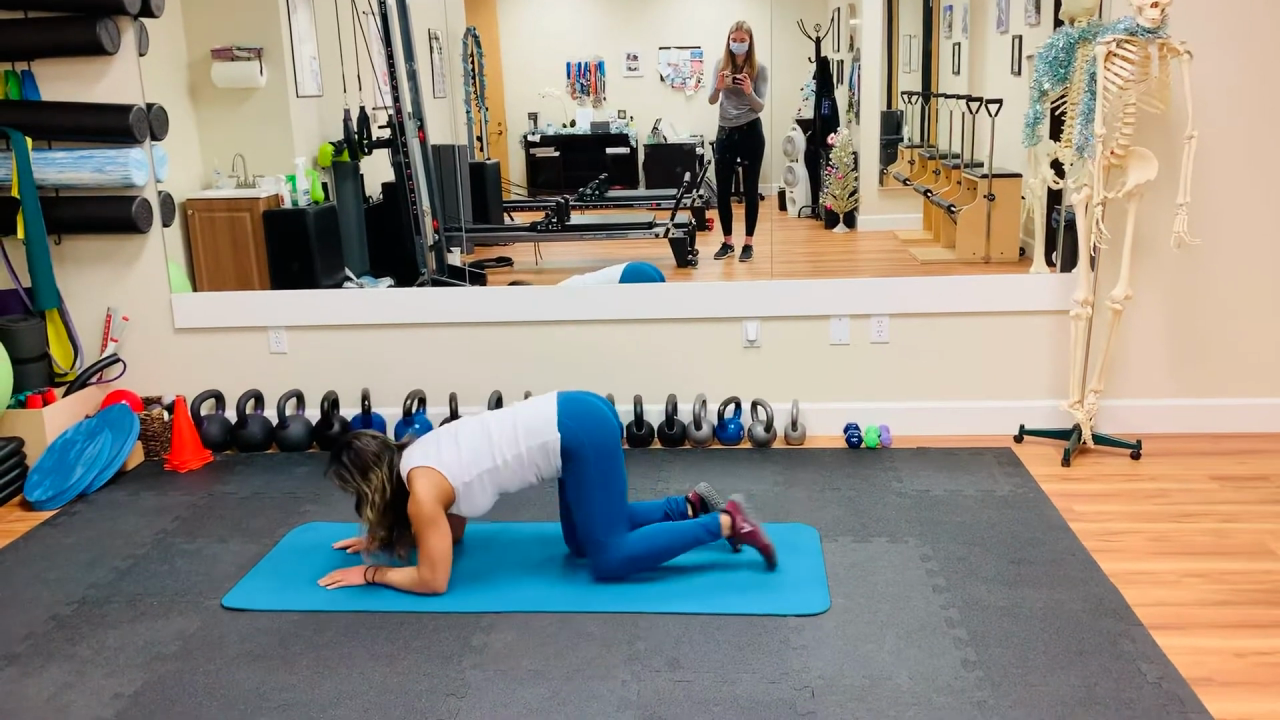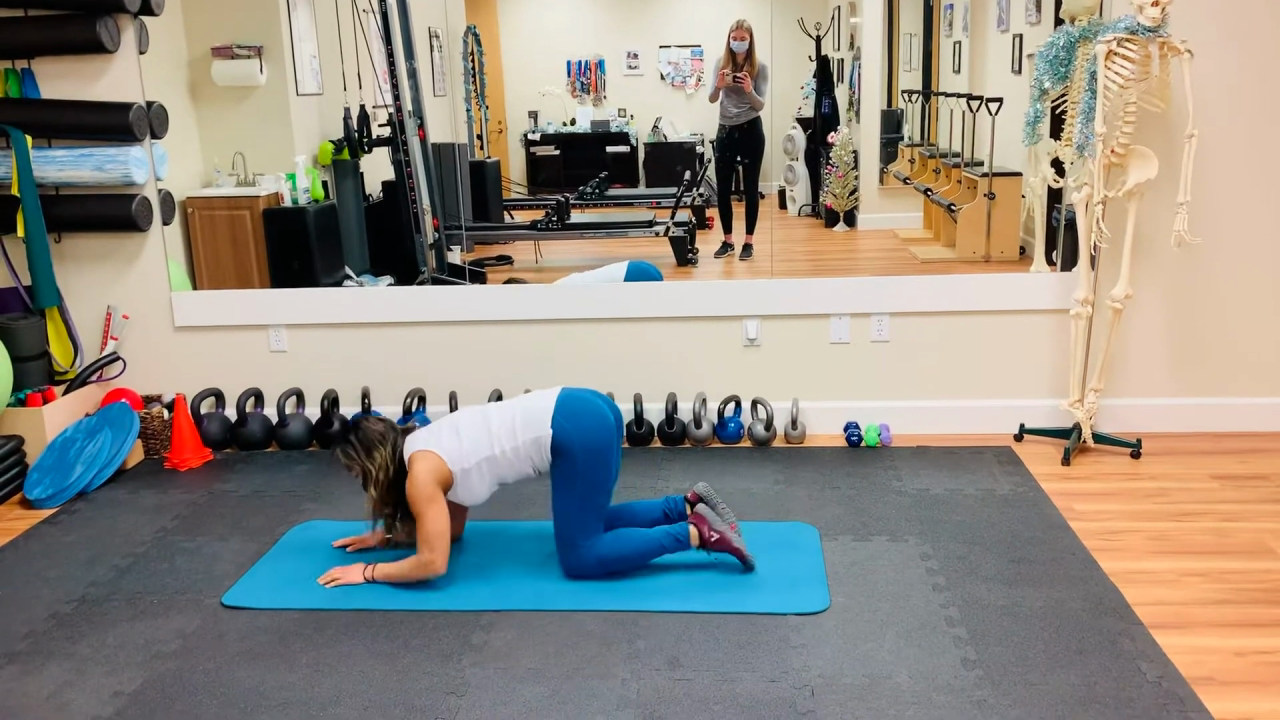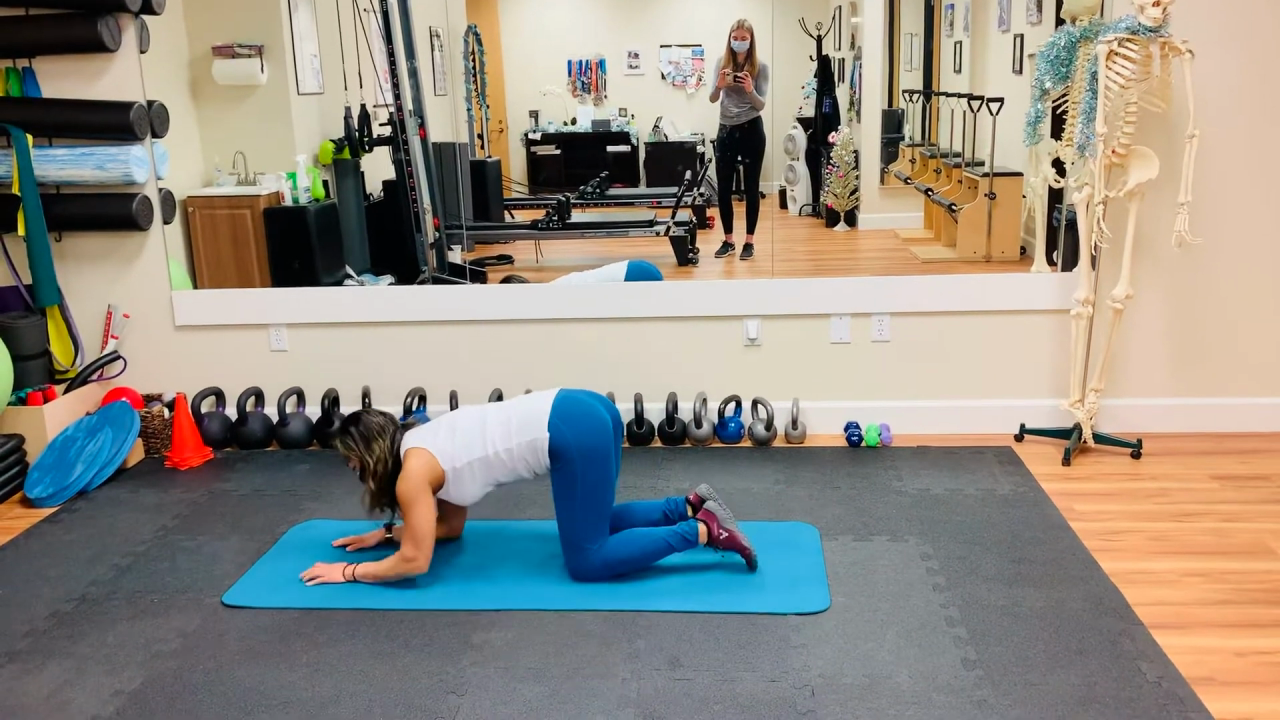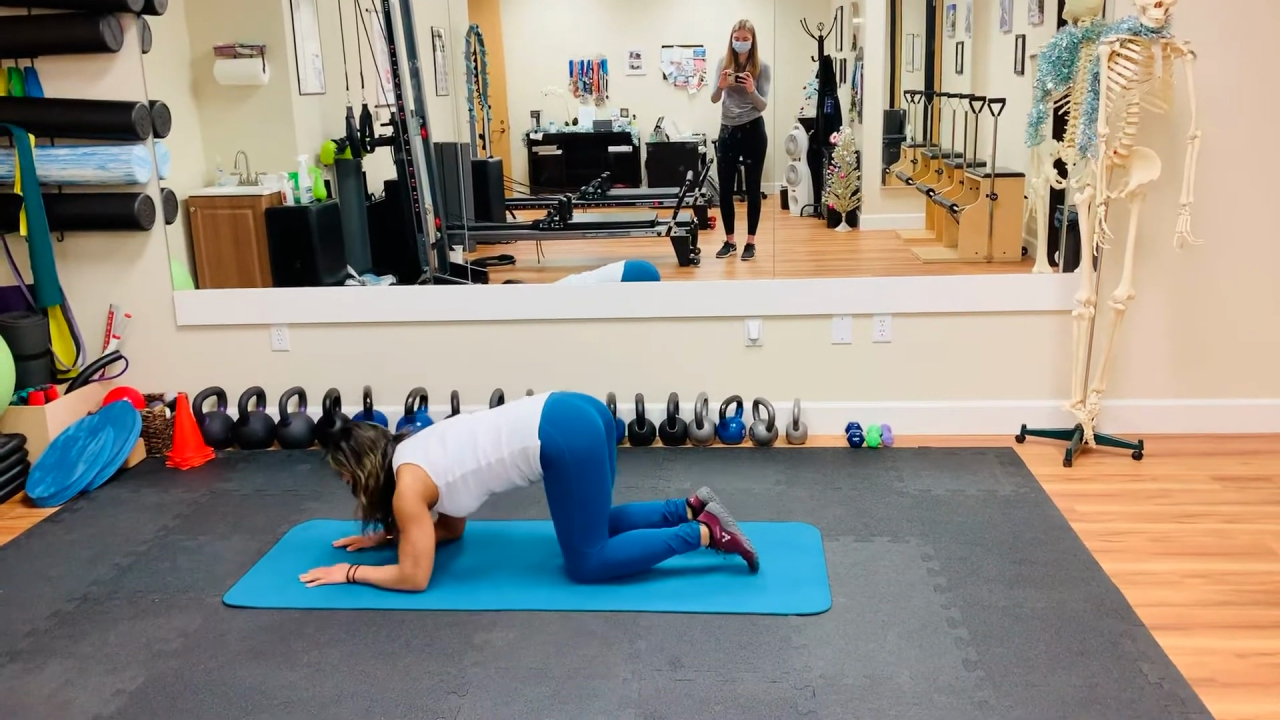
dt=0.2s
person 1, frame 1
left shoulder: (421, 490)
right shoulder: (417, 454)
left elbow: (433, 581)
right elbow: (451, 530)
left wrist: (369, 573)
right wrist: (380, 536)
left hip: (580, 431)
right hip: (577, 412)
left knee: (610, 558)
right knee: (582, 542)
left ankle: (727, 523)
right ankle: (691, 504)
person 1, frame 2
left shoulder: (421, 472)
right shoulder: (421, 444)
left elbow: (432, 563)
right elbow: (451, 526)
left wrist: (367, 572)
right wrist: (385, 534)
left hip: (578, 428)
right hip: (586, 410)
left knee: (581, 558)
right knee: (585, 528)
left ankle: (696, 533)
right ankle: (689, 505)
person 1, frame 3
left shoulder: (414, 471)
right shoulder: (427, 447)
left elbow: (415, 561)
right elbow: (450, 527)
left wrist: (349, 572)
right wrist: (386, 533)
left hip: (574, 432)
right hip: (586, 411)
left knee: (587, 561)
right knee: (590, 525)
left ankle: (703, 531)
right ankle: (692, 506)
person 1, frame 4
left shoulder: (408, 485)
right shoulder: (416, 449)
left elbow: (414, 576)
right elbow: (450, 528)
left wrist: (350, 572)
right wrist: (385, 534)
left hip: (565, 436)
right hip: (576, 412)
left knee: (588, 563)
right knee: (589, 529)
left ankle: (705, 533)
right ankle: (692, 509)
person 2, frame 1
left shoulder: (759, 68)
right shoulder: (721, 64)
left elbow: (760, 107)
right elbow: (711, 101)
left wrist: (749, 92)
right wrist: (718, 87)
left hip: (750, 132)
right hip: (725, 132)
left knee: (750, 190)
right knee: (723, 190)
left ankle: (748, 243)
right ankle: (727, 242)
person 2, frame 2
left shoulder: (759, 67)
right shoulder: (721, 63)
left elbow: (760, 105)
right elbow: (712, 99)
left wrist: (749, 90)
right wrist: (719, 86)
left hip: (750, 131)
right hip: (725, 130)
left knee: (750, 188)
right knee: (723, 189)
left ankle: (748, 242)
right ankle: (727, 241)
person 2, frame 3
left shoulder: (760, 67)
right shoulder: (722, 63)
left elbow: (761, 105)
right elbow: (712, 99)
left wrist: (749, 90)
right wrist: (719, 86)
left hip: (751, 130)
right hip: (726, 130)
left knee: (751, 188)
right knee: (724, 188)
left ankle: (749, 242)
right ankle: (728, 240)
person 2, frame 4
left shoulder: (762, 67)
right shoulder: (723, 63)
left elbow: (763, 106)
right elbow: (714, 99)
left wrist: (751, 90)
right wrist: (721, 86)
left hip: (752, 131)
right hip: (727, 130)
left knee: (752, 188)
right knee: (725, 189)
left ankle: (750, 242)
right ankle: (729, 241)
